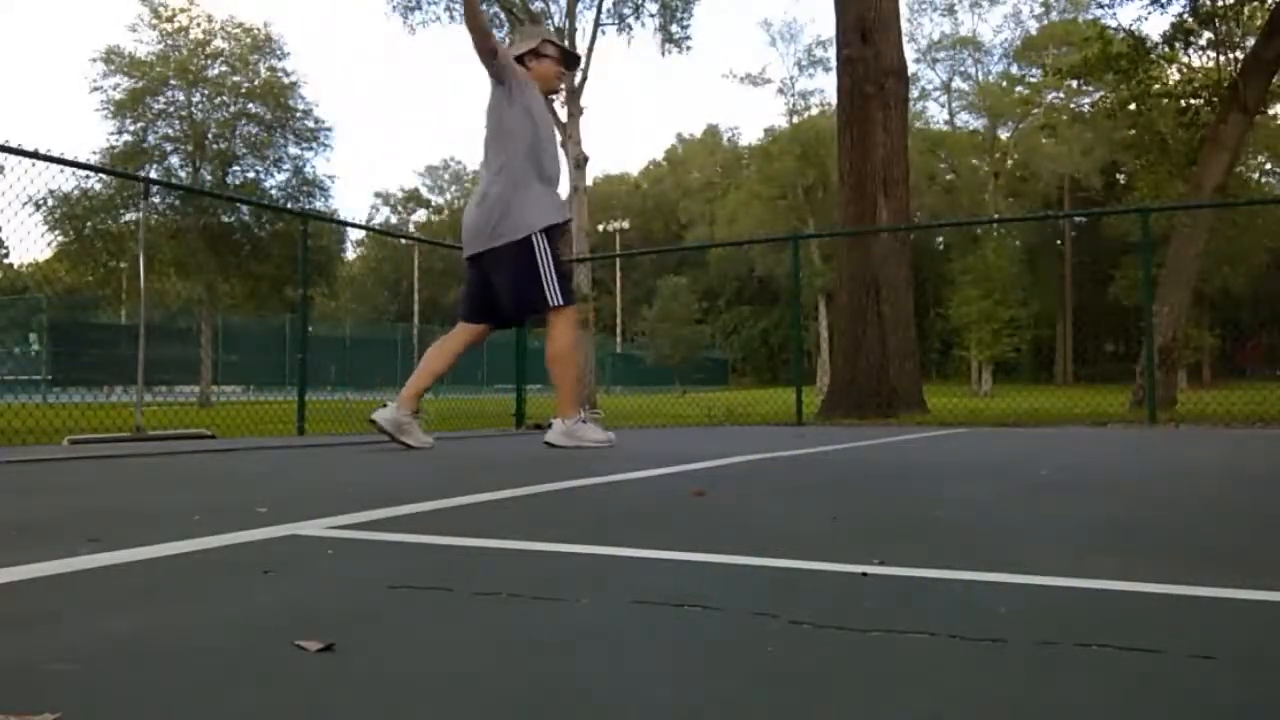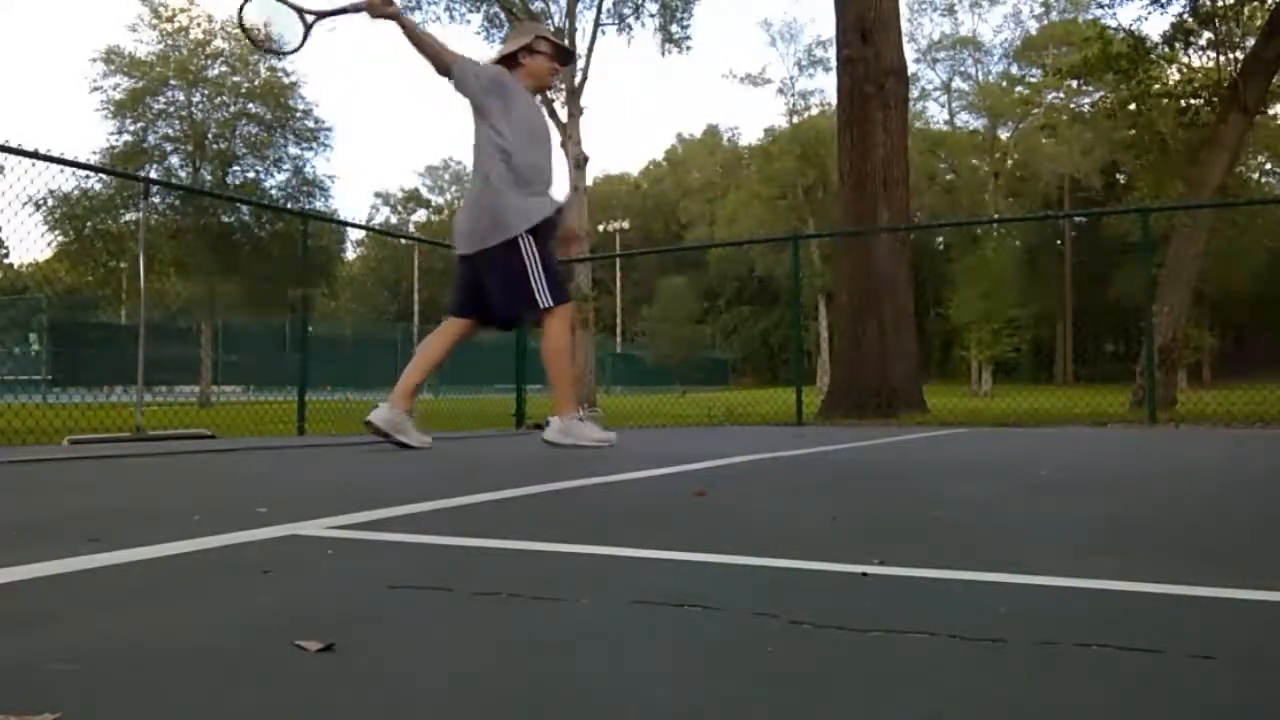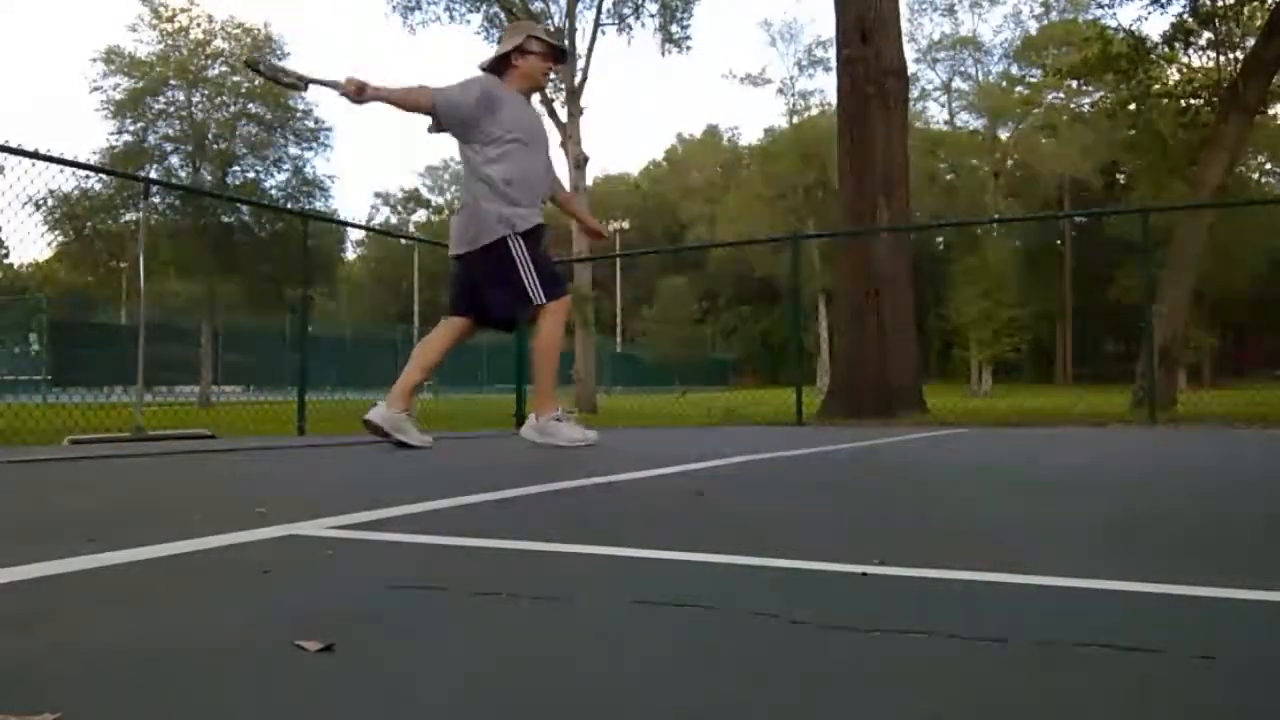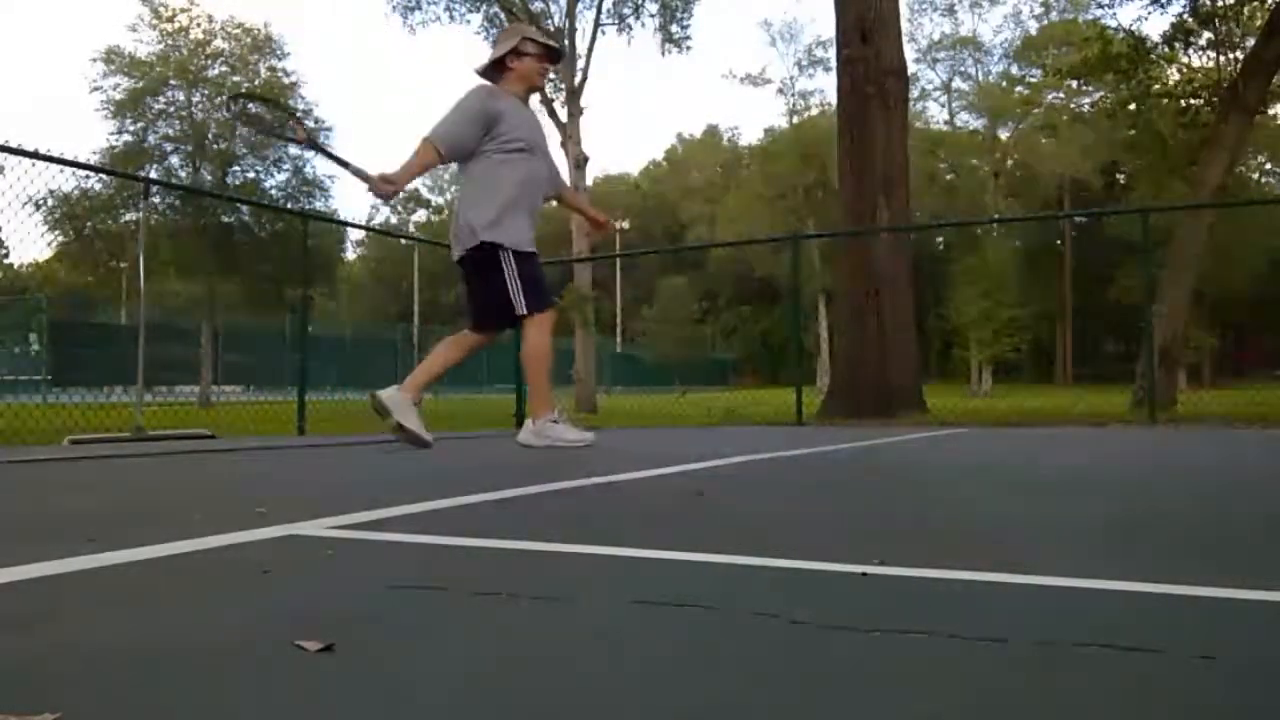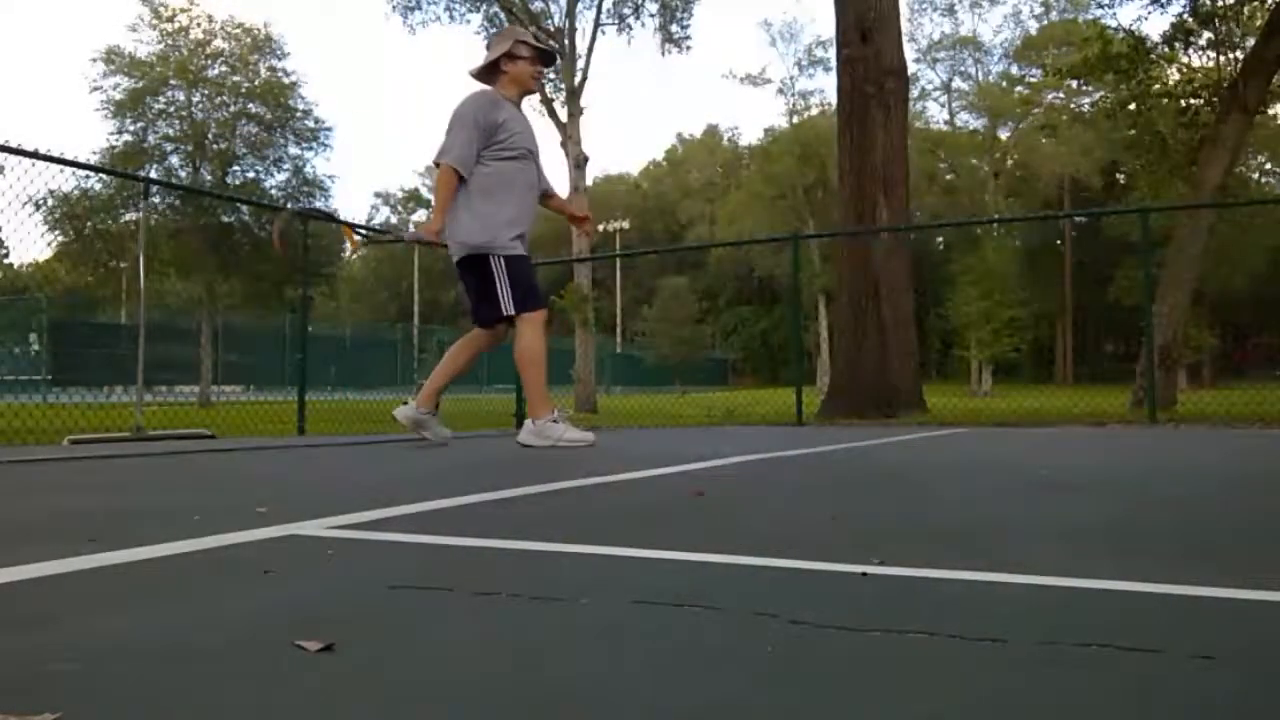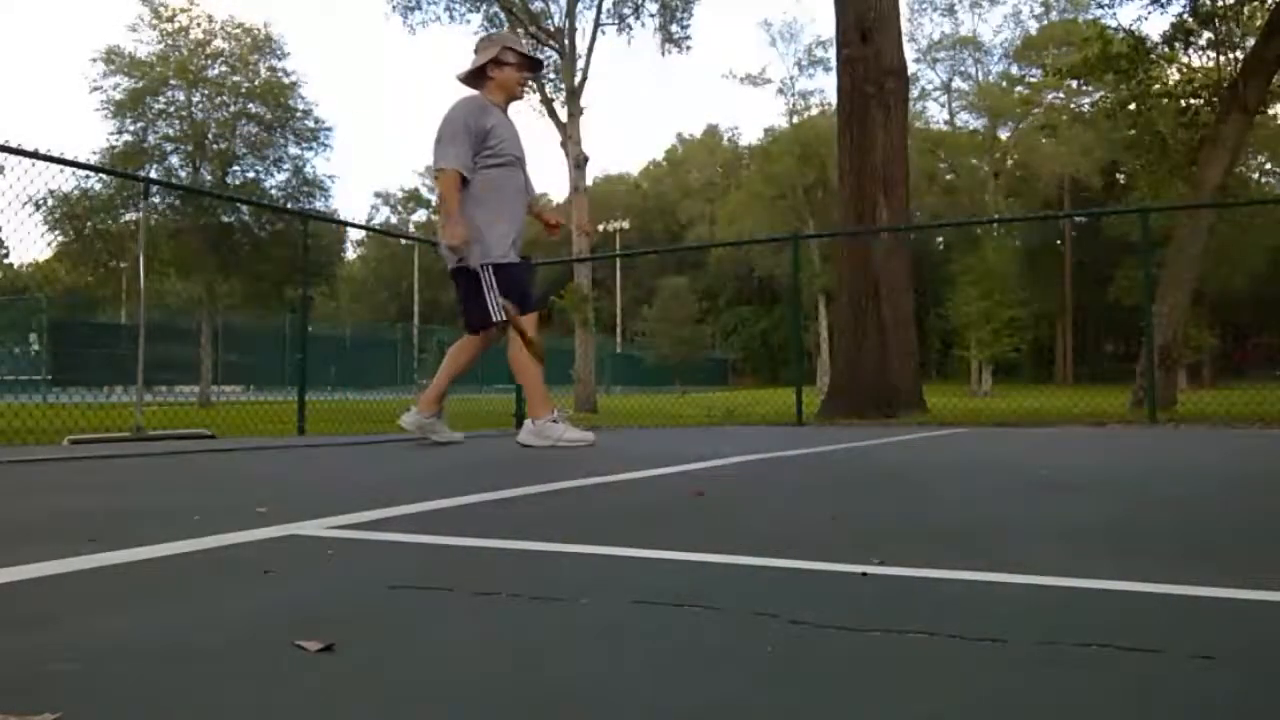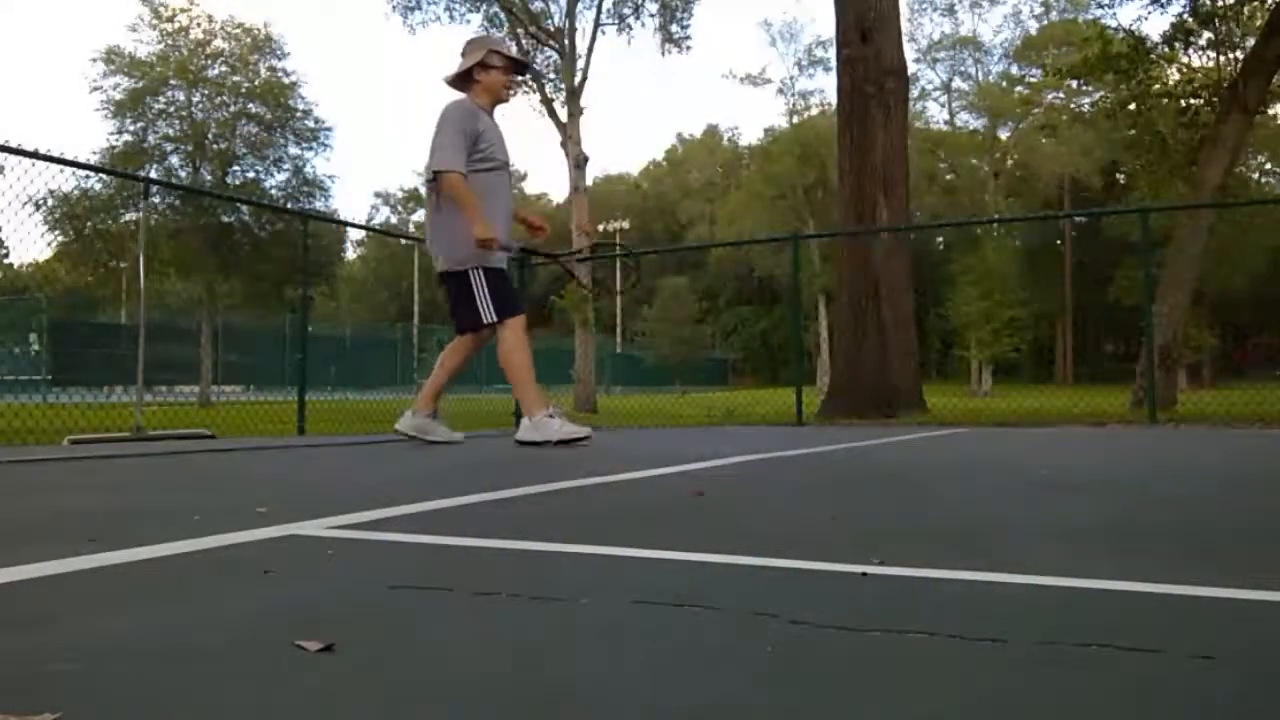
dt=0.1s
person 1, frame 1
left shoulder: (530, 109)
right shoulder: (512, 81)
right elbow: (486, 45)
left hip: (489, 228)
right hip: (519, 223)
left knee: (471, 327)
right knee: (563, 312)
left ankle: (401, 408)
right ankle: (569, 420)
person 1, frame 2
left shoulder: (528, 111)
right shoulder: (497, 82)
left elbow: (532, 180)
right elbow: (444, 59)
left wrist: (561, 220)
left hip: (485, 230)
right hip: (510, 222)
left knee: (459, 322)
right knee: (556, 310)
left ankle: (395, 408)
right ankle: (567, 419)
person 1, frame 3
left shoulder: (530, 115)
right shoulder: (487, 92)
left elbow: (546, 179)
right elbow: (428, 100)
left wrist: (583, 217)
right wrist: (376, 93)
left hip: (506, 228)
right hip: (498, 226)
left knee: (457, 324)
right knee: (554, 305)
left ankle: (393, 408)
right ankle: (545, 417)
person 1, frame 4
left shoulder: (527, 118)
right shoulder: (486, 99)
left elbow: (549, 179)
right elbow: (440, 143)
left wrist: (588, 210)
right wrist: (402, 176)
left hip: (504, 236)
right hip: (491, 234)
left knee: (480, 331)
right knee: (540, 315)
left ankle: (403, 394)
right ankle: (542, 420)
person 1, frame 5
left shoulder: (517, 118)
right shoulder: (483, 104)
left elbow: (534, 184)
right elbow: (451, 163)
left wrist: (567, 210)
right wrist: (438, 217)
left hip: (501, 239)
right hip: (486, 236)
left knee: (492, 328)
right knee: (532, 316)
left ankle: (422, 405)
right ankle: (541, 420)
person 1, frame 6
left shoulder: (501, 121)
right shoulder: (469, 110)
left elbow: (511, 186)
right elbow: (448, 169)
left wrist: (542, 213)
right wrist: (454, 223)
left hip: (496, 245)
right hip: (478, 244)
left knee: (484, 331)
right knee: (523, 319)
left ankle: (424, 412)
right ankle: (542, 420)
person 1, frame 7
left shoulder: (485, 122)
right shoulder: (460, 112)
right elbow: (448, 172)
left wrist: (522, 218)
right wrist: (479, 222)
left hip: (483, 248)
right hip: (469, 245)
left knee: (475, 332)
right knee: (511, 323)
left ankle: (421, 413)
right ankle: (538, 416)
